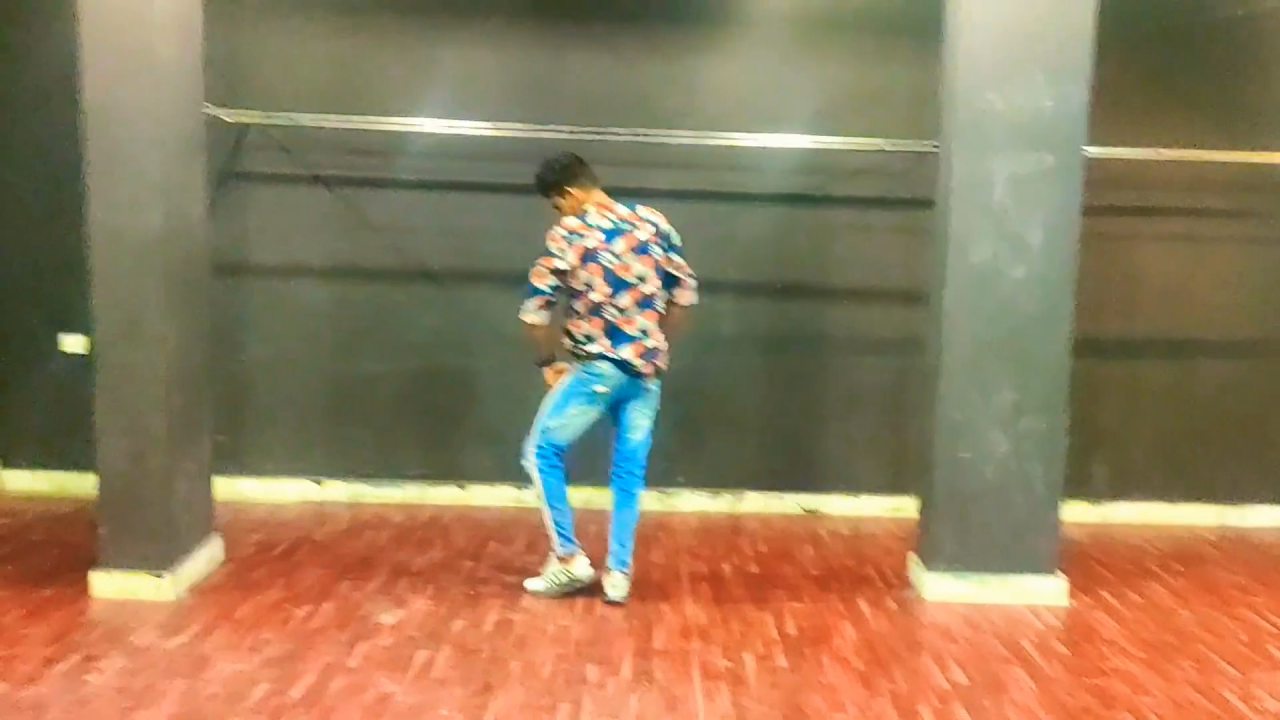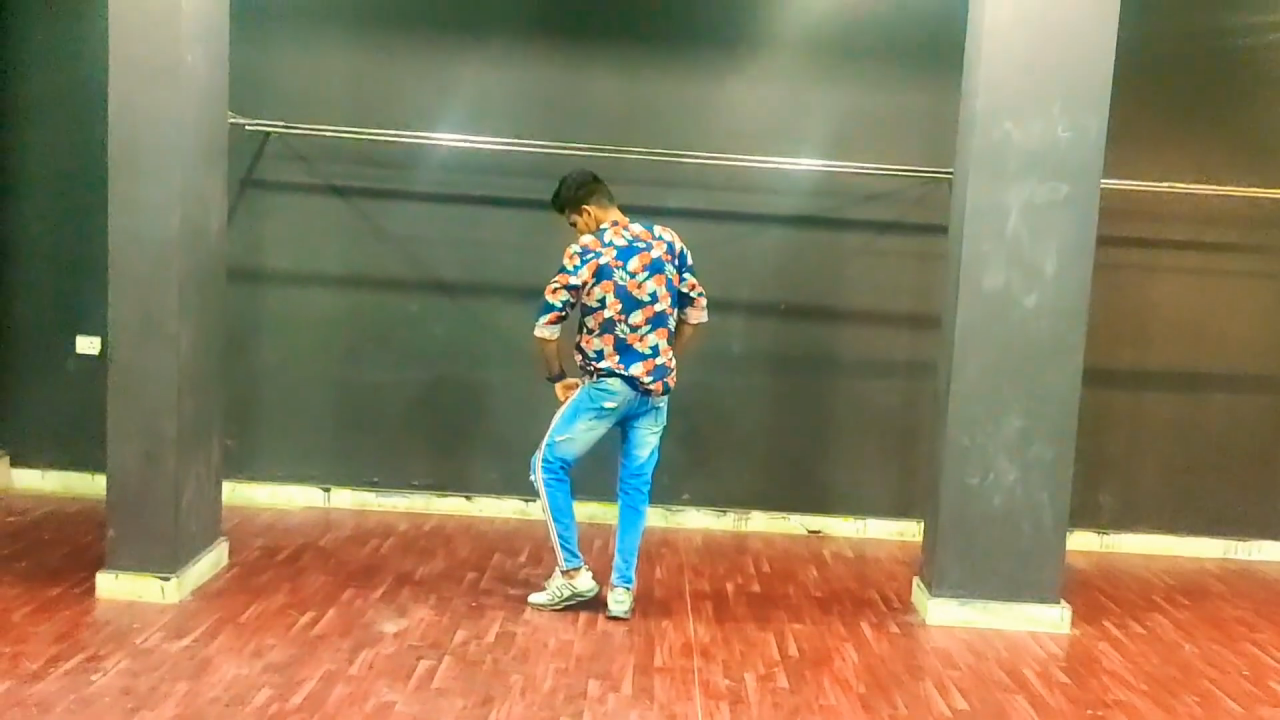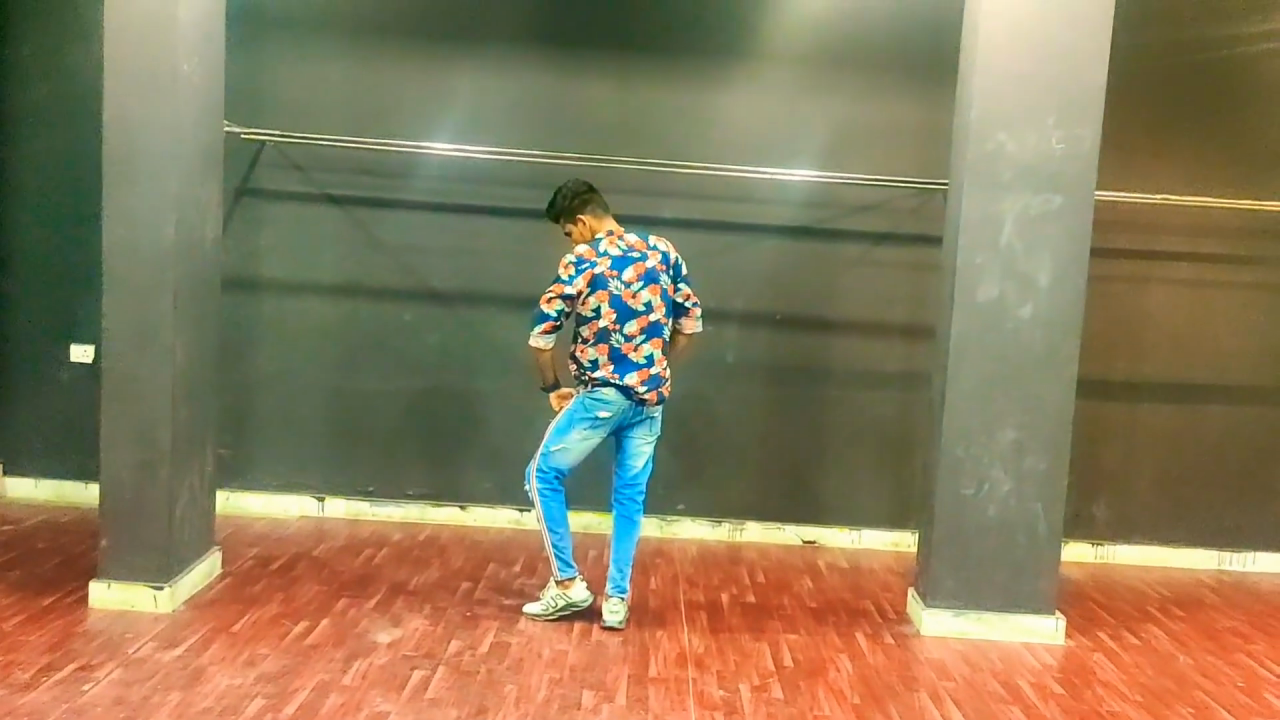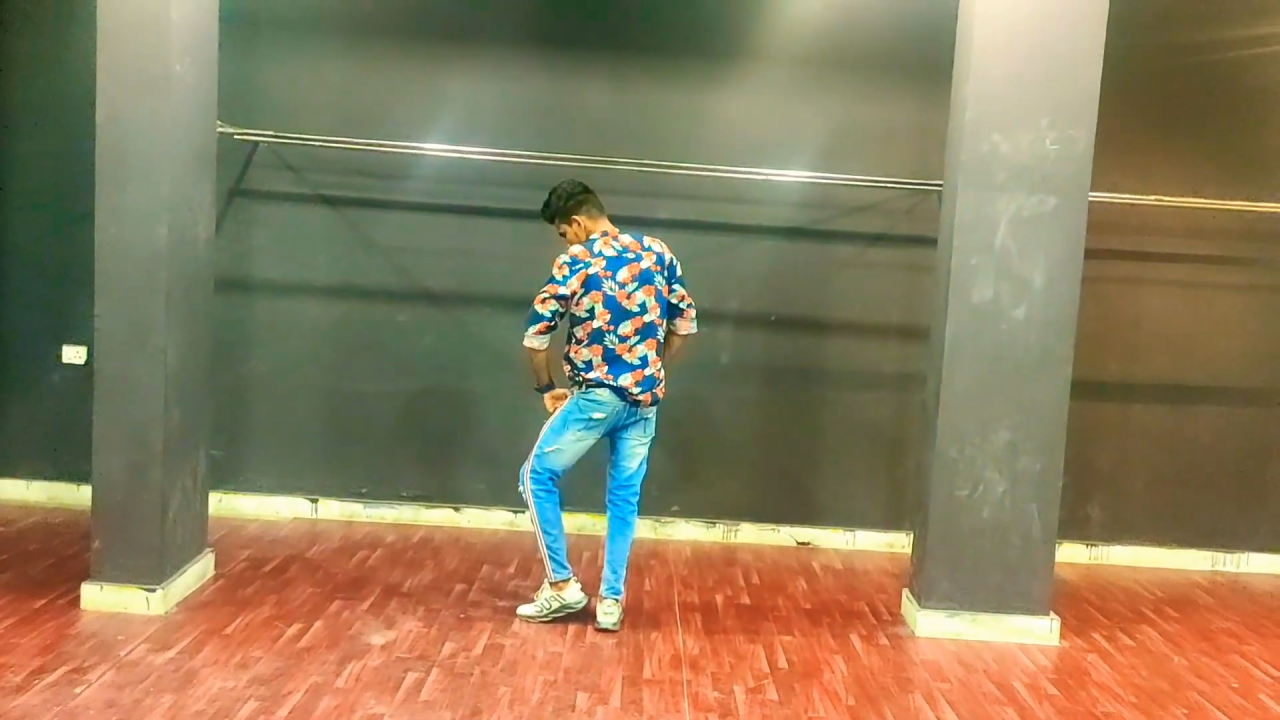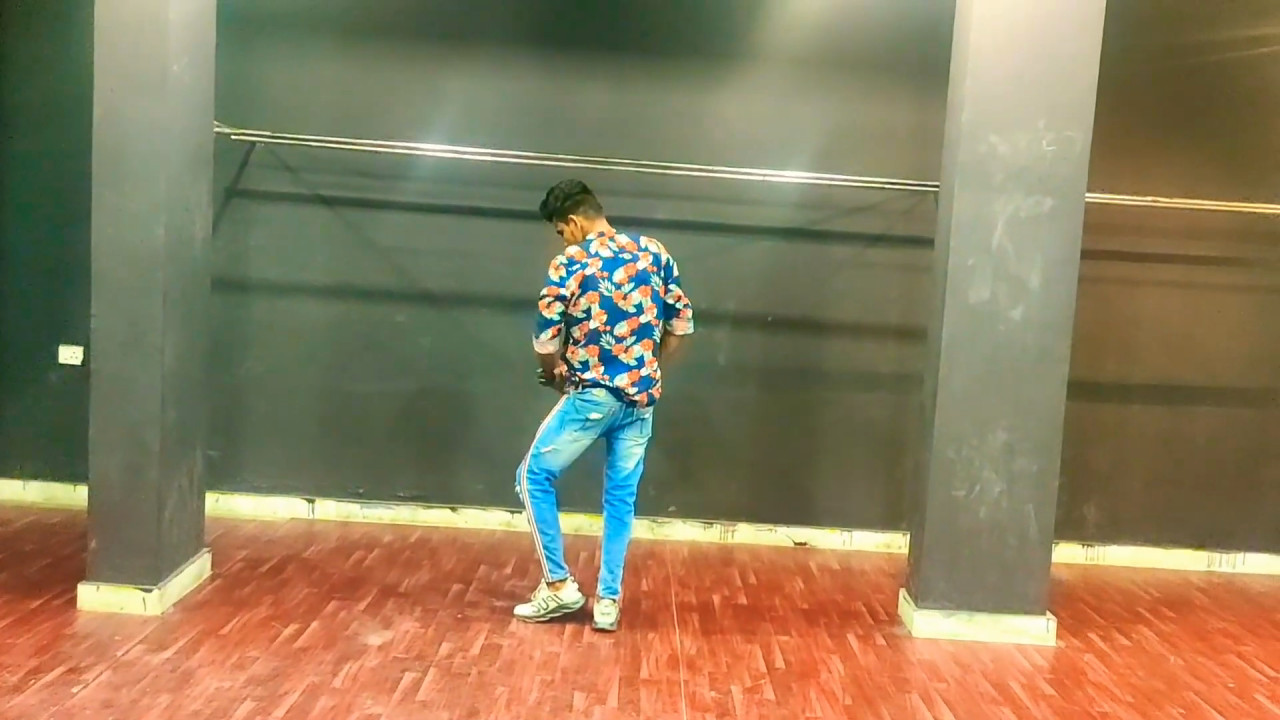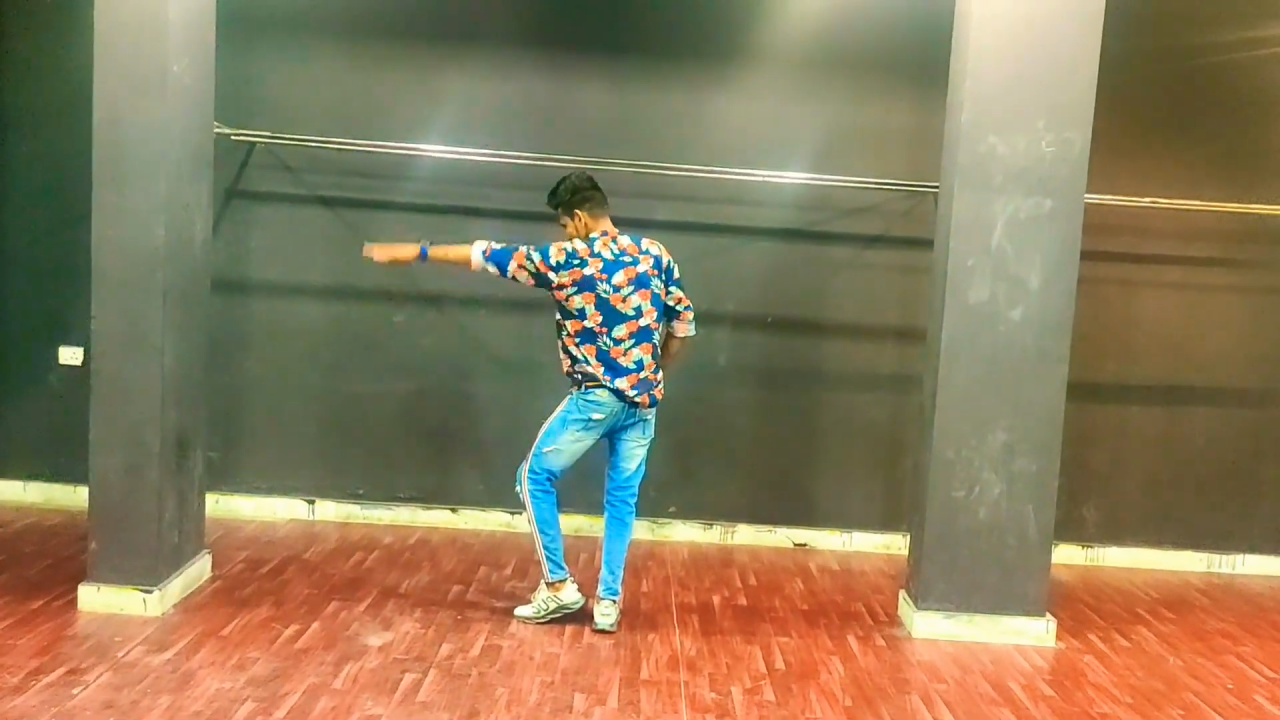
dt=0.4s
person 1, frame 1
left shoulder: (570, 233)
right shoulder: (652, 221)
left elbow: (534, 310)
right elbow: (685, 292)
left wrist: (548, 362)
left hip: (598, 369)
right hip: (647, 370)
left knee: (542, 451)
right knee: (629, 470)
left ankle: (570, 559)
right ankle: (619, 573)
person 1, frame 2
left shoulder: (585, 251)
right shoulder: (668, 241)
left elbow: (547, 326)
right elbow: (696, 312)
left wrist: (558, 377)
left hip: (607, 386)
right hip: (656, 388)
left knee: (548, 465)
right knee: (636, 486)
left ankle: (574, 573)
right ankle: (623, 589)
person 1, frame 3
left shoulder: (580, 261)
right shoulder: (662, 251)
left elbow: (541, 335)
right elbow: (690, 321)
left wrist: (552, 388)
left hip: (602, 395)
right hip: (651, 397)
left knee: (543, 475)
right knee: (630, 496)
left ankle: (568, 584)
right ankle: (617, 599)
person 1, frame 4
left shoulder: (574, 262)
right shoulder: (657, 252)
left elbow: (536, 334)
right elbow: (685, 323)
left wrist: (546, 388)
left hip: (596, 396)
right hip: (645, 398)
left knee: (537, 476)
right knee: (624, 497)
left ankle: (562, 585)
right ankle: (611, 600)
person 1, frame 5
left shoulder: (570, 264)
right shoulder: (654, 252)
left elbow: (547, 340)
right elbow: (681, 323)
left wrist: (552, 379)
left hip: (592, 396)
right hip: (641, 398)
left knee: (534, 476)
right knee: (621, 497)
left ankle: (559, 586)
right ankle: (609, 600)
person 1, frame 6
left shoulder: (566, 260)
right shoulder: (655, 253)
left elbow: (489, 256)
right elbow: (683, 324)
left wrist: (419, 252)
left hip: (596, 397)
right hip: (643, 400)
left knee: (535, 476)
right knee: (622, 498)
left ankle: (559, 585)
right ankle: (608, 600)
